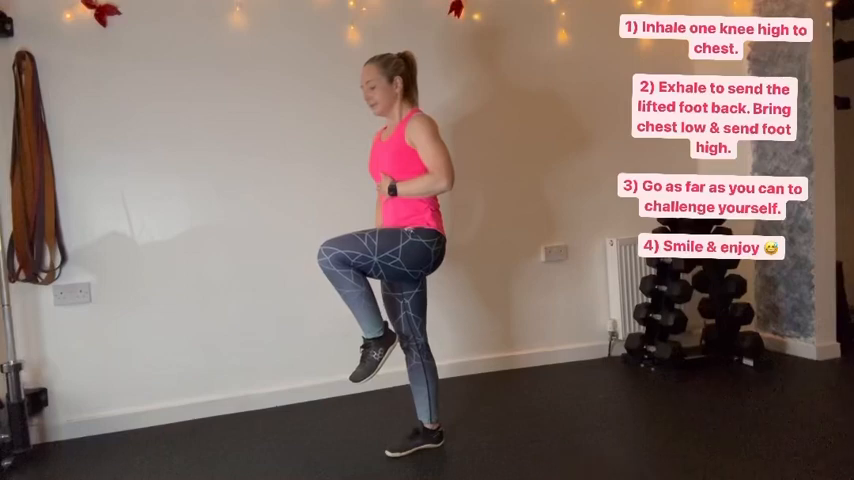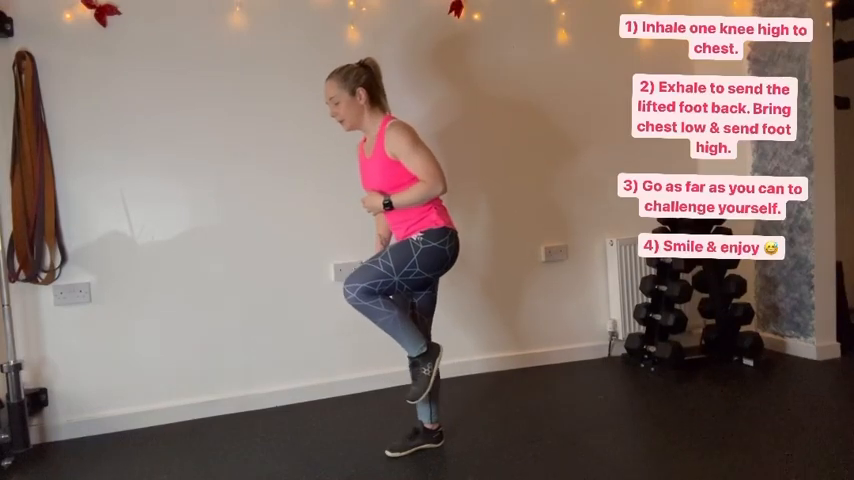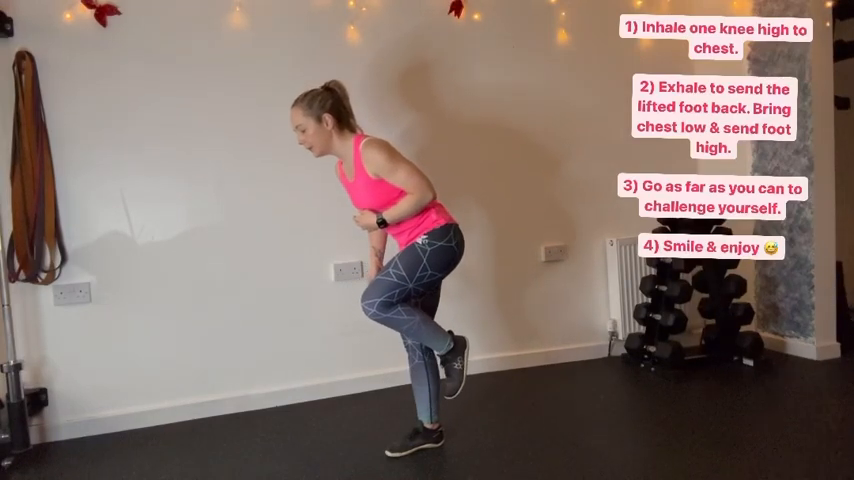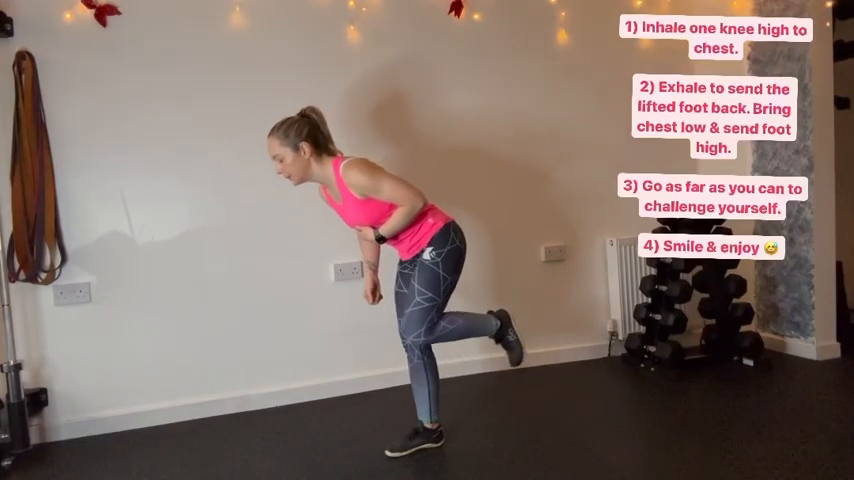
dt=1s
person 1, frame 1
left shoulder: (418, 124)
right shoulder: (381, 137)
left elbow: (443, 180)
left wrist: (393, 187)
right wrist: (372, 253)
left hip: (420, 241)
right hip: (400, 248)
left knee: (331, 255)
right knee: (412, 342)
left ankle: (376, 336)
right ankle: (429, 428)
person 1, frame 2
left shoulder: (396, 133)
right shoulder: (365, 147)
left elbow: (436, 184)
left wrist: (385, 201)
right wrist: (380, 257)
left hip: (433, 240)
right hip: (413, 246)
left knee: (357, 288)
right knee: (415, 342)
left ankle: (423, 352)
right ankle: (429, 428)
person 1, frame 3
left shoulder: (372, 151)
right shoulder: (342, 168)
left elbow: (425, 192)
left wrist: (379, 220)
right wrist: (376, 262)
left hip: (437, 239)
right hip: (417, 249)
left knee: (375, 302)
right knee: (414, 341)
left ankle: (450, 346)
right ankle: (429, 428)
person 1, frame 4
left shoulder: (353, 172)
right shoulder: (326, 189)
left elbow: (415, 201)
left wrist: (379, 234)
right wrist: (371, 274)
left hip: (438, 242)
right hip: (412, 256)
left knee: (418, 330)
right knee: (413, 343)
left ankle: (496, 325)
right ankle: (429, 428)
